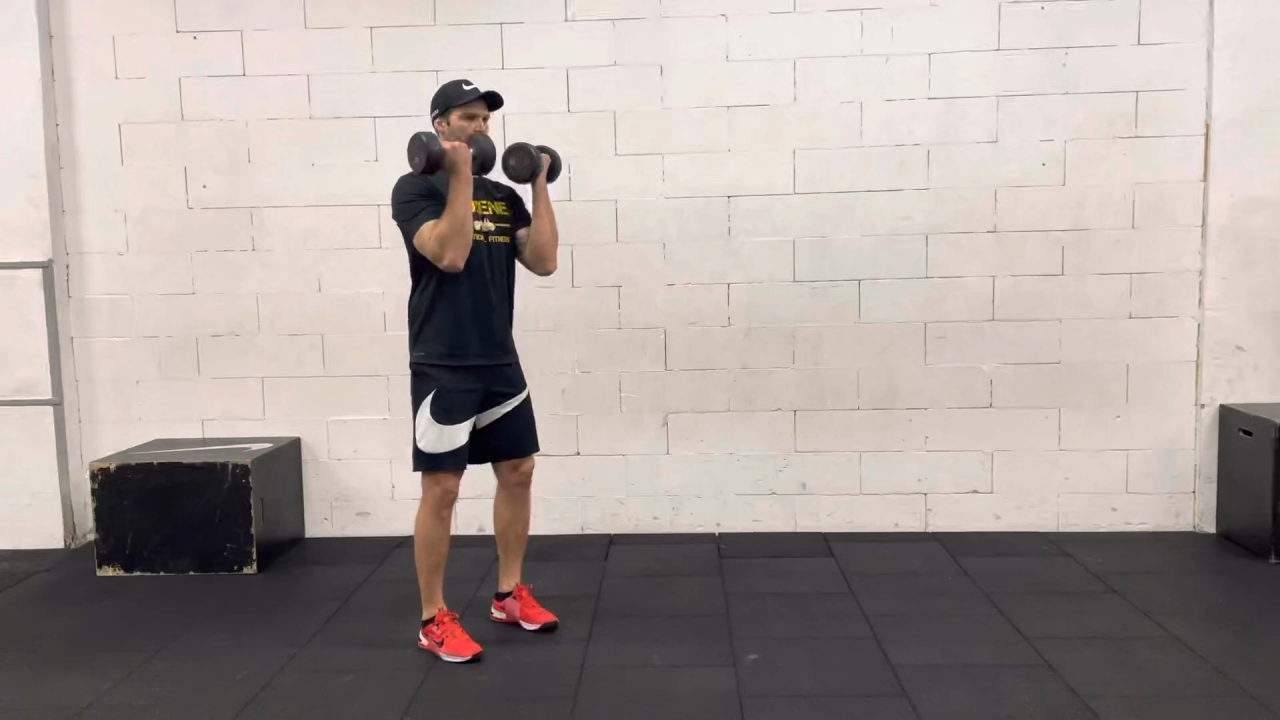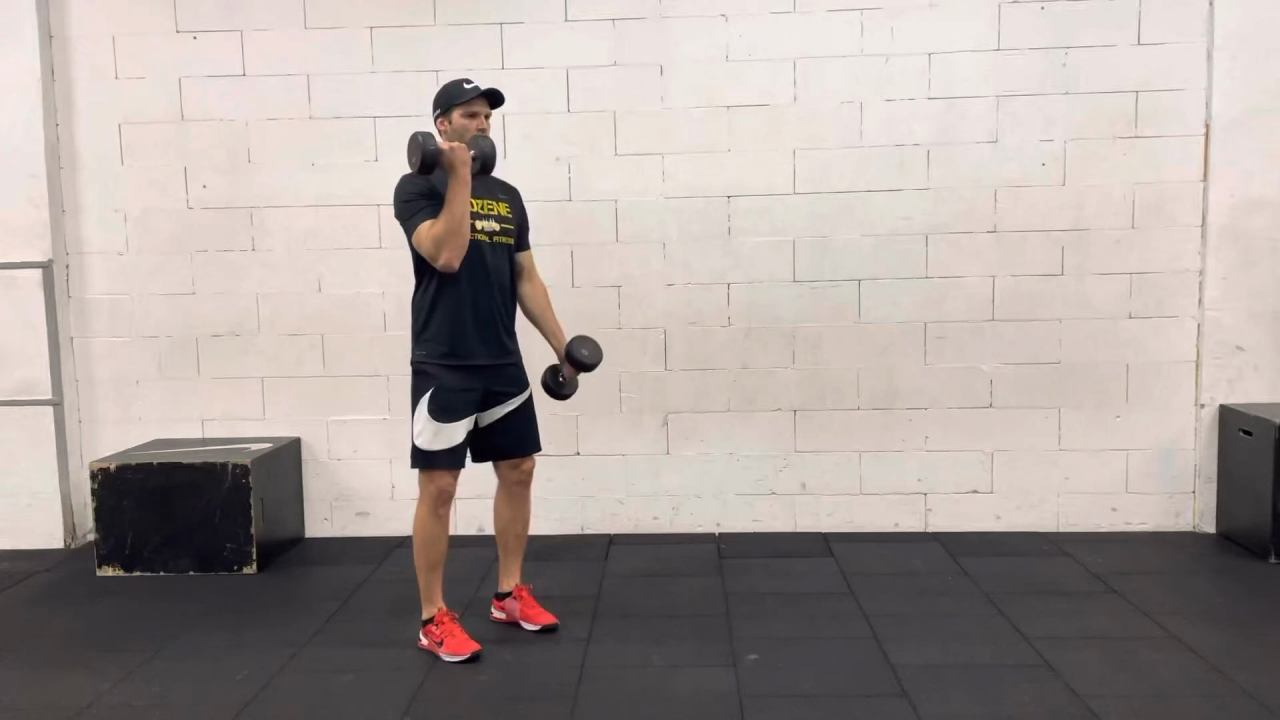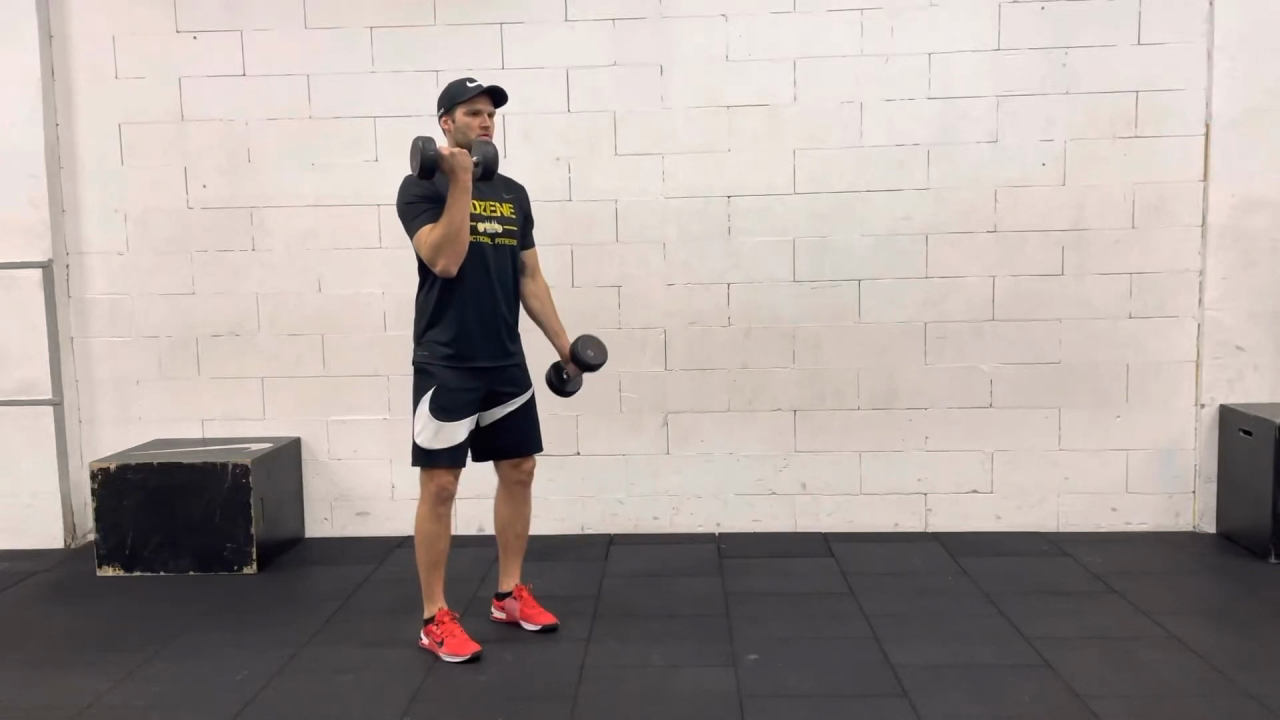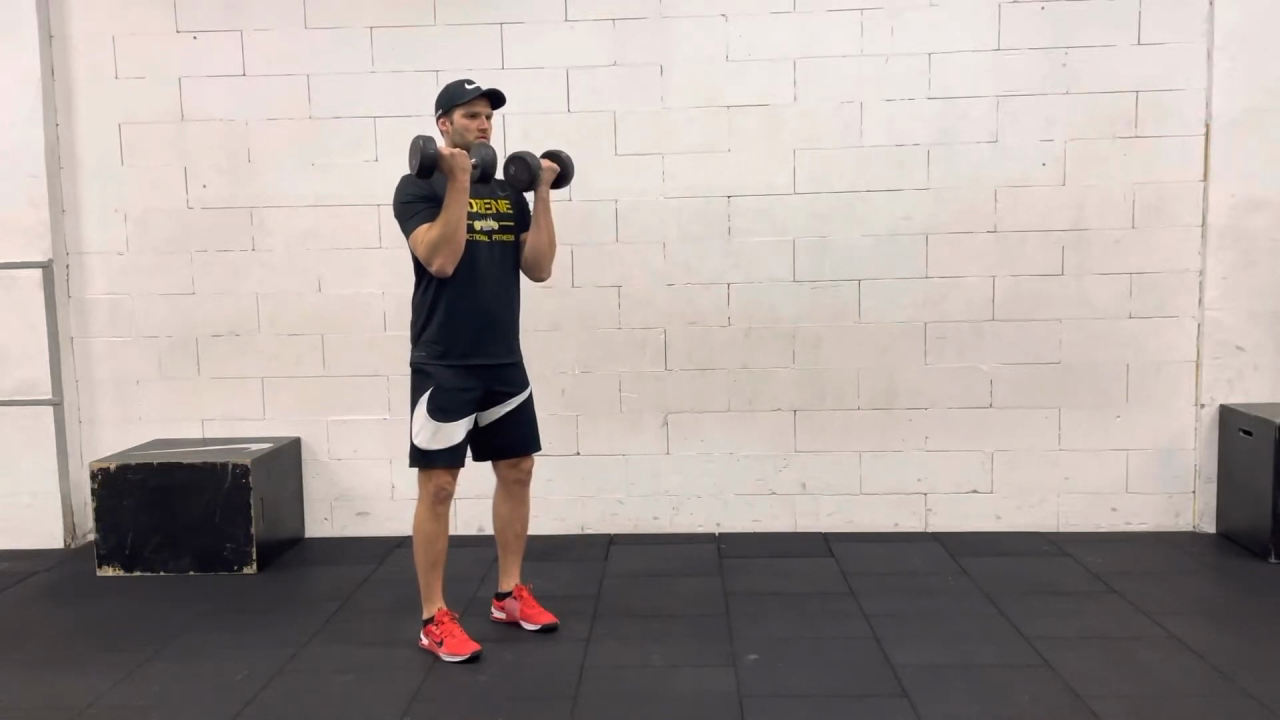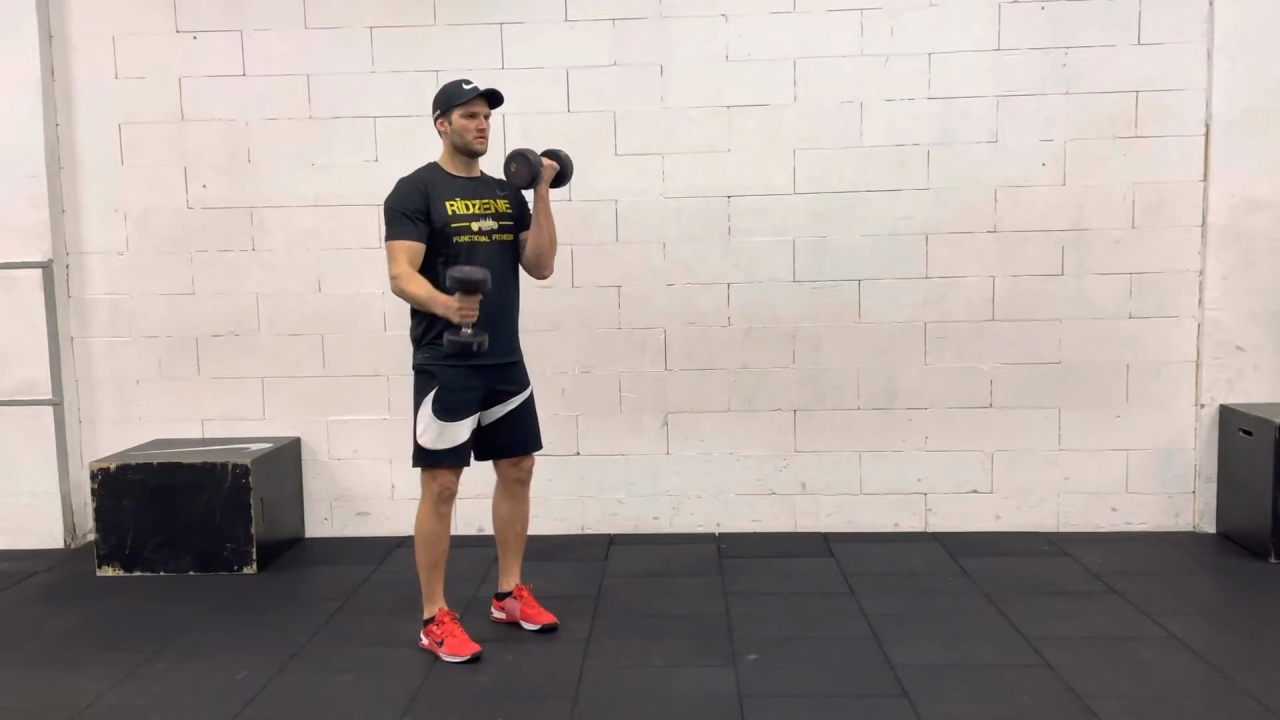
dt=1s
person 1, frame 1
left shoulder: (502, 195)
right shoulder: (416, 188)
left elbow: (544, 261)
right elbow: (450, 255)
left wrist: (539, 186)
right wrist: (461, 176)
left hip: (499, 362)
right hip: (443, 366)
left knee: (518, 472)
right knee: (441, 489)
left ankle: (510, 593)
right ankle: (435, 619)
person 1, frame 2
left shoulder: (507, 195)
right shoulder: (419, 187)
left elbow: (526, 278)
right elbow: (446, 256)
left wrist: (561, 345)
right wrist: (458, 176)
left hip: (503, 360)
right hip: (444, 365)
left knee: (518, 472)
right knee: (438, 487)
left ankle: (510, 593)
right ankle: (433, 617)
person 1, frame 3
left shoulder: (512, 193)
right shoulder: (423, 187)
left elbow: (529, 277)
right elbow: (445, 261)
left wrist: (562, 343)
right wrist: (460, 181)
left hip: (505, 360)
right hip: (446, 364)
left knee: (518, 472)
right knee: (439, 486)
left ankle: (510, 593)
right ankle: (435, 617)
person 1, frame 4
left shoulder: (507, 192)
right shoulder: (419, 187)
left elbow: (538, 268)
right elbow: (442, 260)
left wrist: (542, 195)
right wrist: (458, 182)
left hip: (503, 359)
right hip: (444, 364)
left knee: (517, 472)
right knee: (438, 486)
left ankle: (510, 593)
right ankle: (434, 618)
person 1, frame 5
left shoulder: (505, 193)
right shoulder: (415, 191)
left elbow: (541, 265)
right elbow: (401, 276)
left wrist: (542, 193)
right wrist: (445, 307)
left hip: (505, 360)
right hip: (446, 365)
left knee: (517, 471)
right knee: (441, 486)
left ankle: (510, 593)
right ankle: (435, 618)
